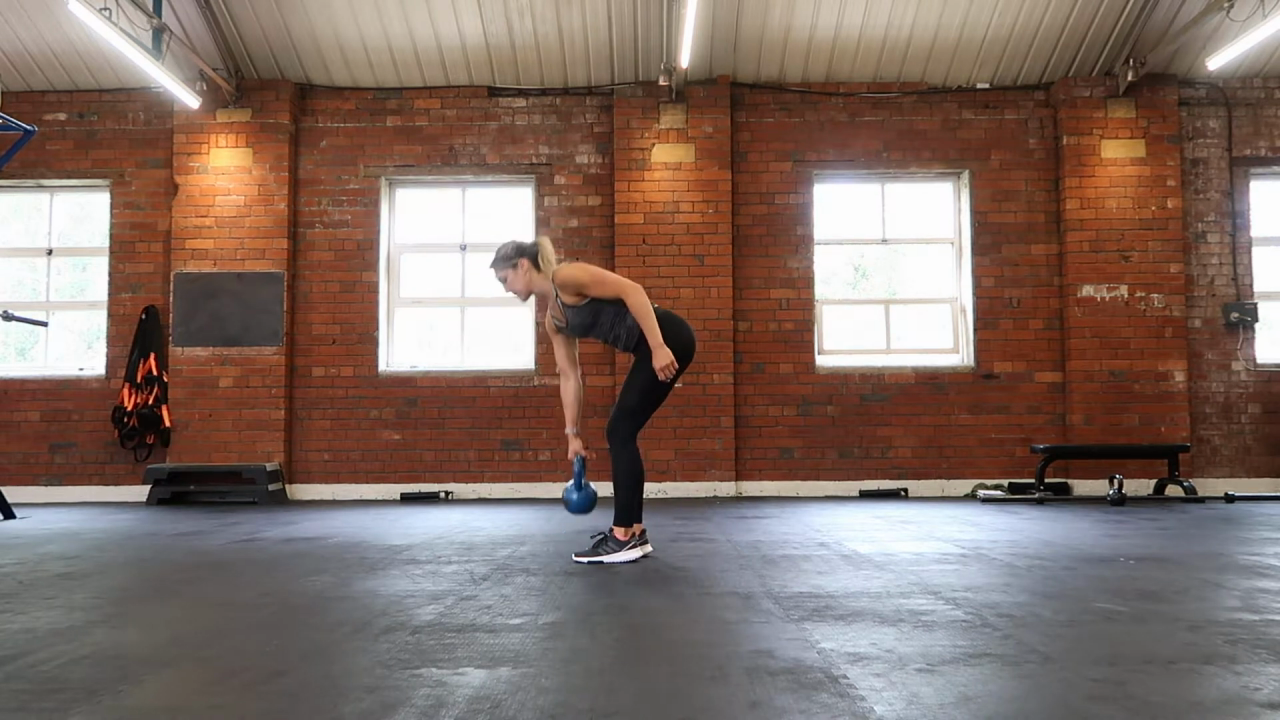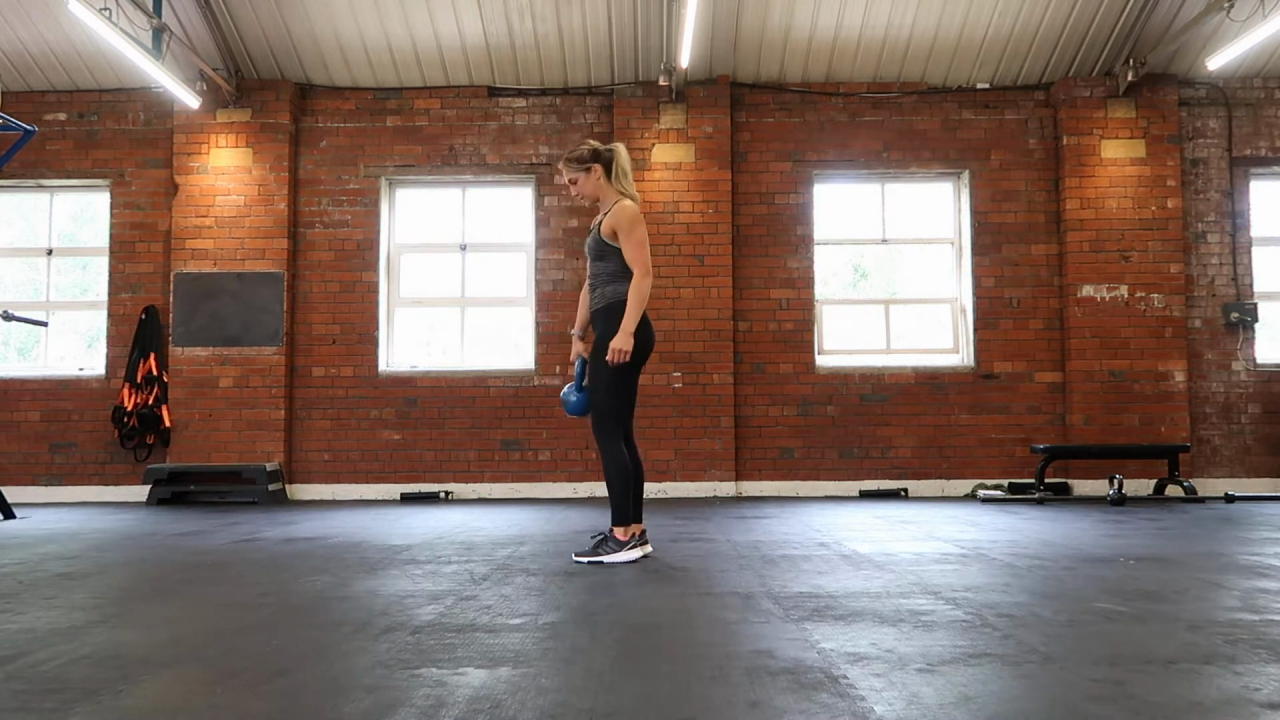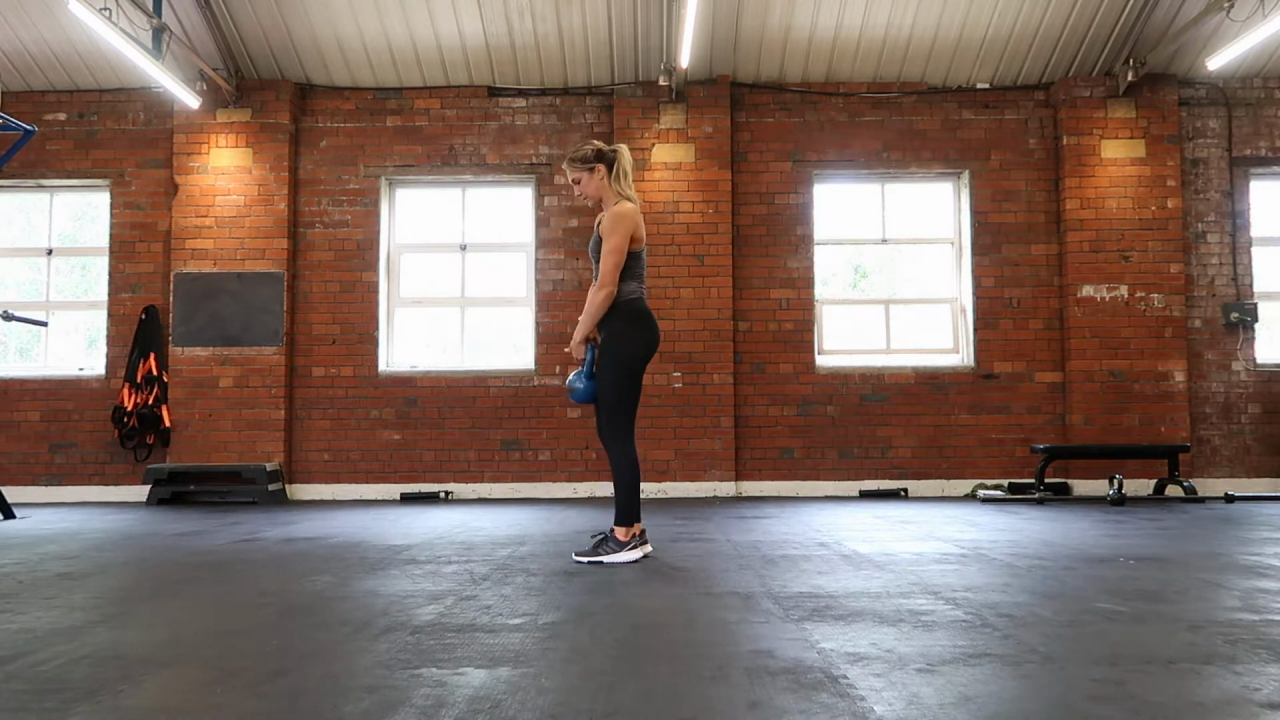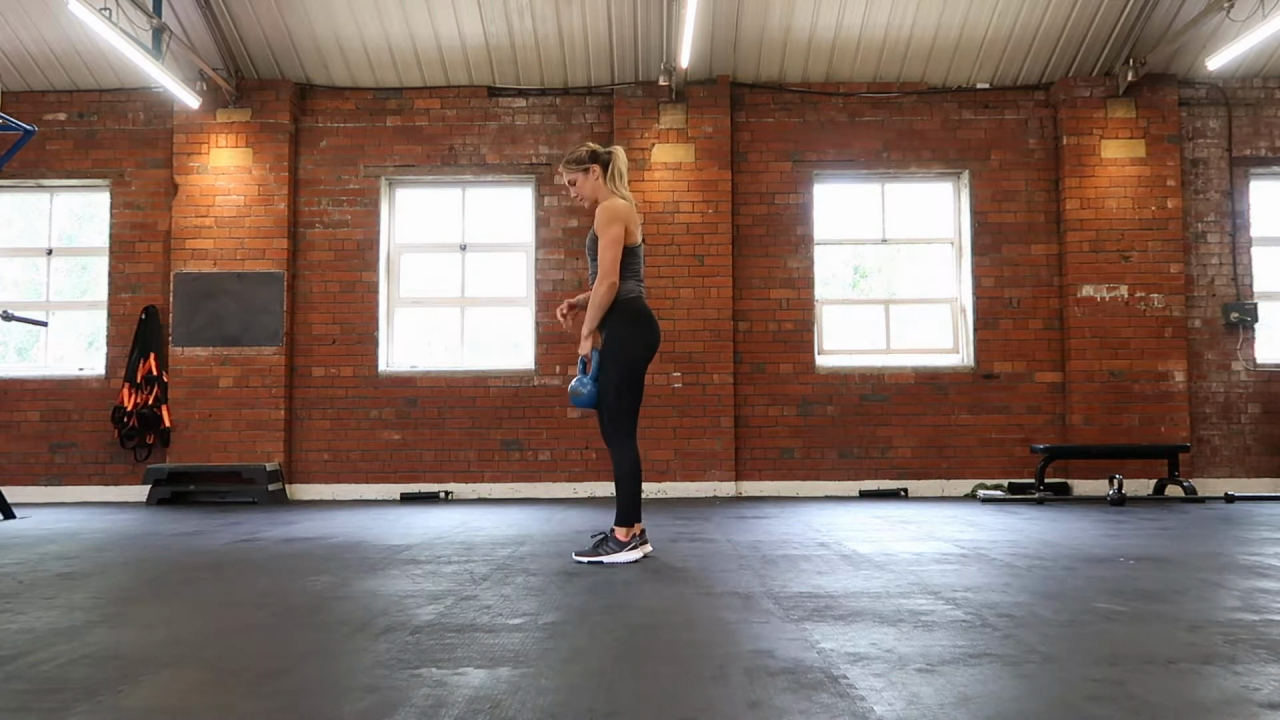
dt=0.5s
person 1, frame 1
left shoulder: (567, 276)
right shoulder: (553, 317)
left elbow: (632, 291)
right elbow: (569, 376)
left wrist: (658, 346)
right wrist: (573, 434)
left hip: (666, 338)
right hip: (649, 350)
left knee: (620, 433)
right knee: (620, 434)
left ankle: (624, 538)
right ankle: (634, 531)
person 1, frame 2
left shoulder: (624, 211)
right shoulder: (601, 219)
left elbow: (642, 275)
left wrist: (625, 332)
right wrist: (578, 335)
left hip: (622, 331)
right hip: (610, 330)
left knee: (607, 431)
right knee: (618, 433)
left ankle: (623, 536)
right ankle: (634, 531)
person 1, frame 3
left shoulder: (622, 214)
right shoulder: (606, 217)
left elbow: (609, 286)
left wrist: (580, 335)
right wrist: (584, 328)
left hip: (629, 330)
right hip: (619, 332)
left knee: (617, 433)
right knee: (611, 432)
left ankle: (625, 537)
right ankle: (632, 530)
person 1, frame 4
left shoulder: (612, 209)
right shoulder: (613, 212)
left elbow: (610, 280)
left wrist: (587, 331)
right wrist: (580, 303)
left hip: (628, 329)
right hip: (622, 329)
left knee: (619, 432)
right knee: (616, 431)
left ankle: (625, 537)
right ankle: (633, 530)
